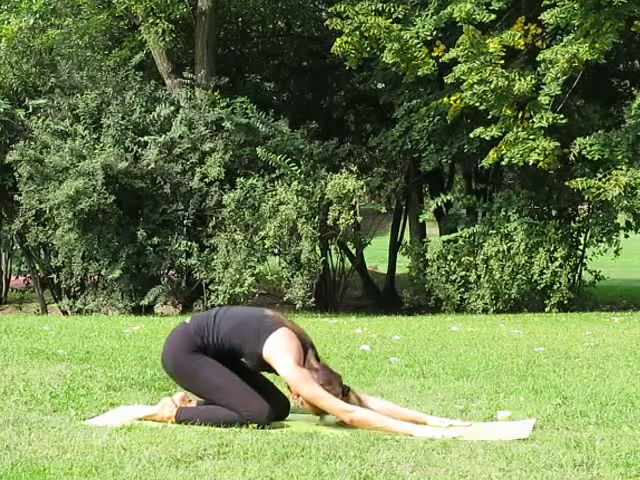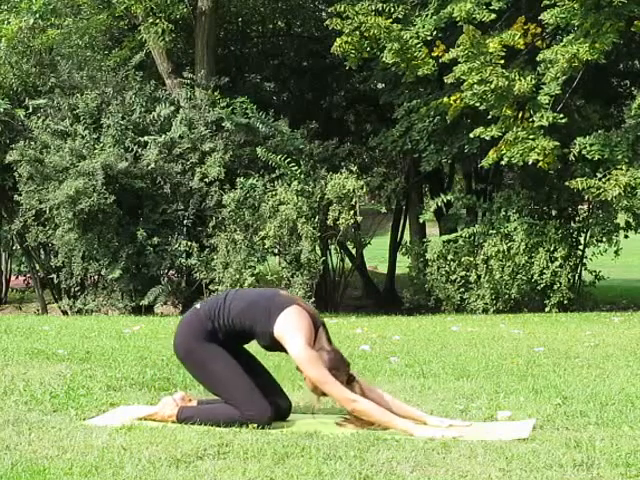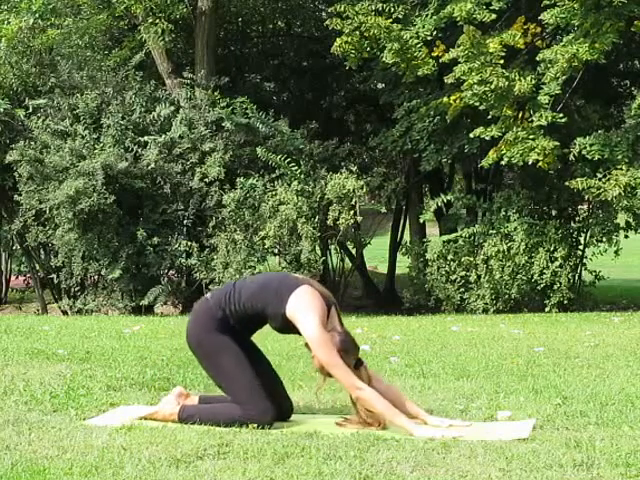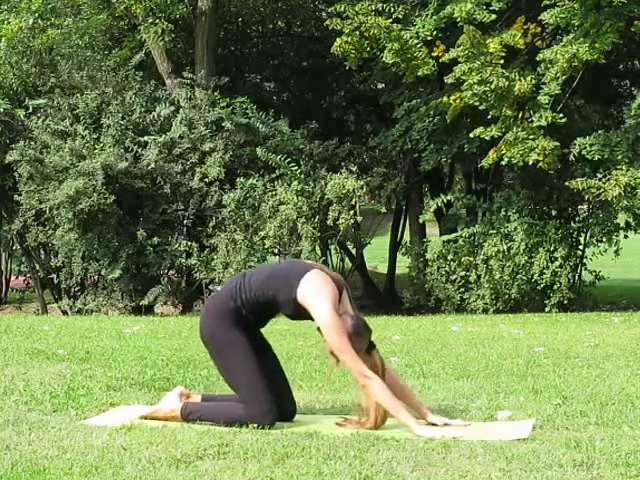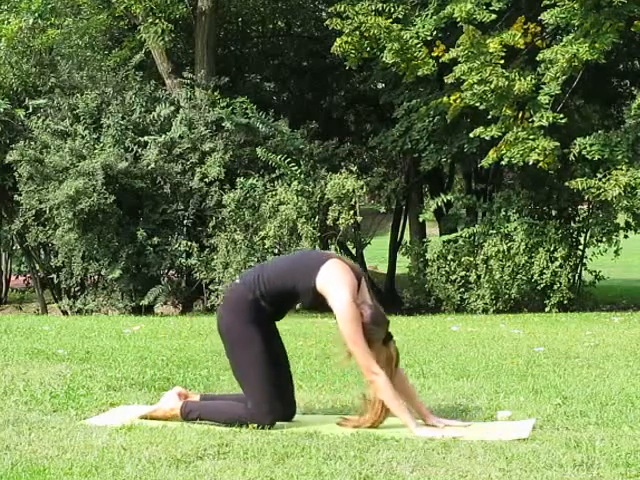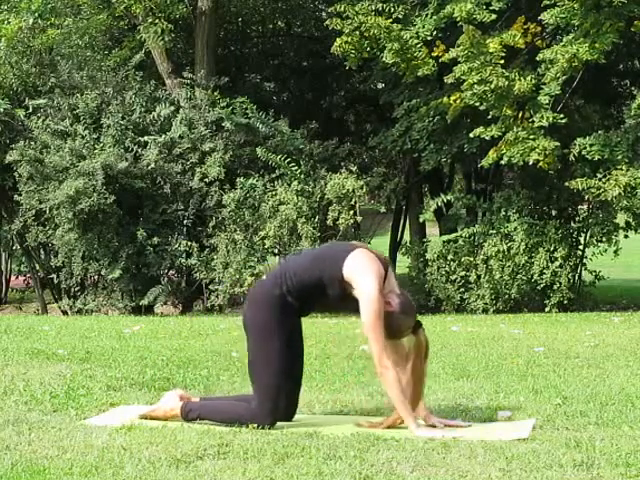
dt=0.4s
person 1, frame 1
left shoulder: (308, 361)
right shoulder: (290, 365)
left elbow: (365, 400)
right elbow: (348, 412)
left wrist: (428, 418)
right wrist: (415, 430)
left hip: (209, 349)
right hip: (183, 349)
left knee: (278, 408)
right knee: (258, 413)
left ankle: (191, 402)
right ankle: (175, 413)
person 1, frame 2
left shoulder: (318, 340)
right shoulder: (301, 345)
left elbow: (369, 391)
right elbow: (352, 401)
left wrist: (428, 418)
right wrist: (415, 429)
left hip: (219, 337)
right hip: (196, 336)
left knee: (280, 408)
right knee: (259, 414)
left ankle: (189, 402)
right ankle: (176, 412)
person 1, frame 3
left shoulder: (328, 319)
right shoulder: (314, 325)
left elbow: (370, 378)
right elbow: (358, 387)
left wrist: (427, 417)
right wrist: (414, 428)
left hip: (230, 327)
right hip: (209, 325)
left knee: (282, 409)
right knee: (261, 414)
left ankle: (189, 399)
right ankle: (177, 411)
person 1, frame 4
left shoulder: (341, 302)
right shoulder: (326, 309)
left elbow: (379, 367)
right elbow: (366, 377)
left wrist: (428, 414)
right wrist: (416, 426)
left hip: (242, 321)
right hip: (222, 318)
left knee: (284, 410)
right knee: (262, 416)
left ankle: (191, 397)
right ankle: (179, 409)
person 1, frame 5
left shoulder: (359, 295)
right shoulder: (345, 300)
left elbow: (388, 363)
right elbow: (373, 371)
left wrist: (428, 415)
right wrist: (415, 426)
left hip: (259, 313)
right hip: (241, 311)
left knee: (284, 410)
right knee: (264, 415)
left ankle: (190, 397)
right ankle: (179, 408)
person 1, frame 6
left shoulder: (385, 283)
right shoulder: (372, 289)
left elbow: (398, 359)
right elbow: (384, 365)
right wrist: (414, 426)
left hip: (287, 309)
right hip: (269, 305)
left knee: (283, 410)
right knee: (265, 416)
left ankle: (191, 398)
right ankle: (178, 408)
